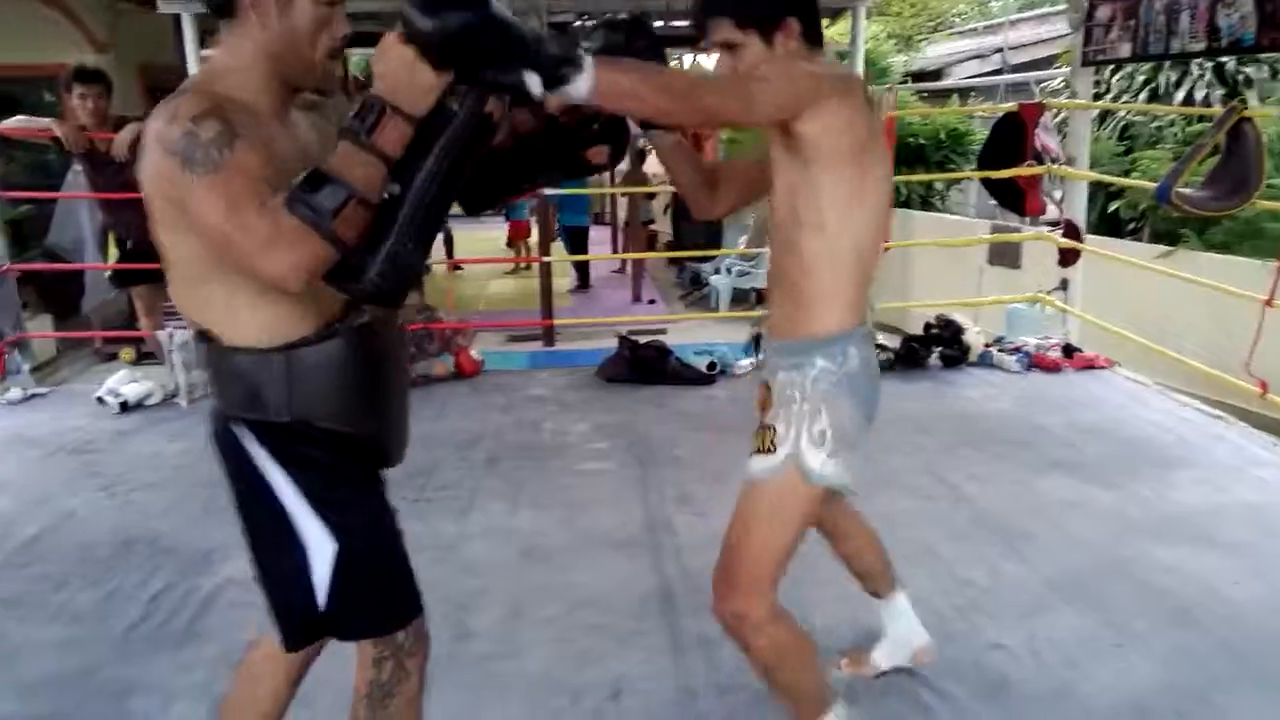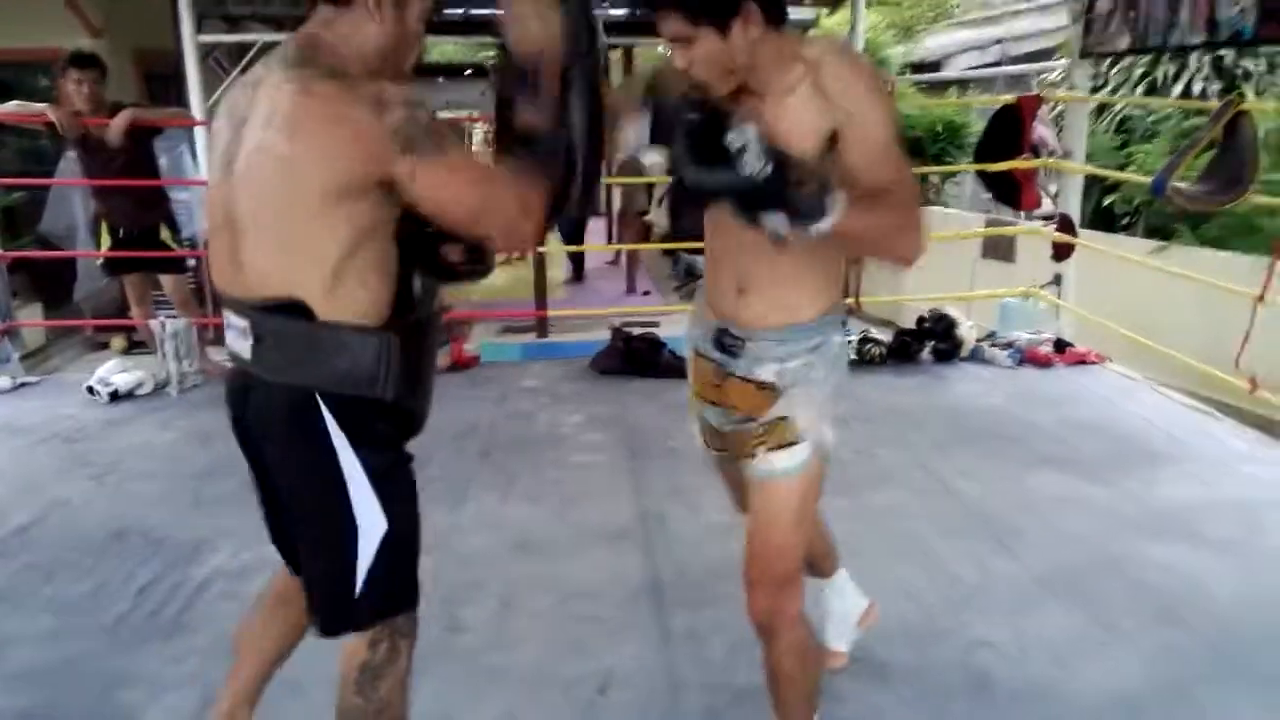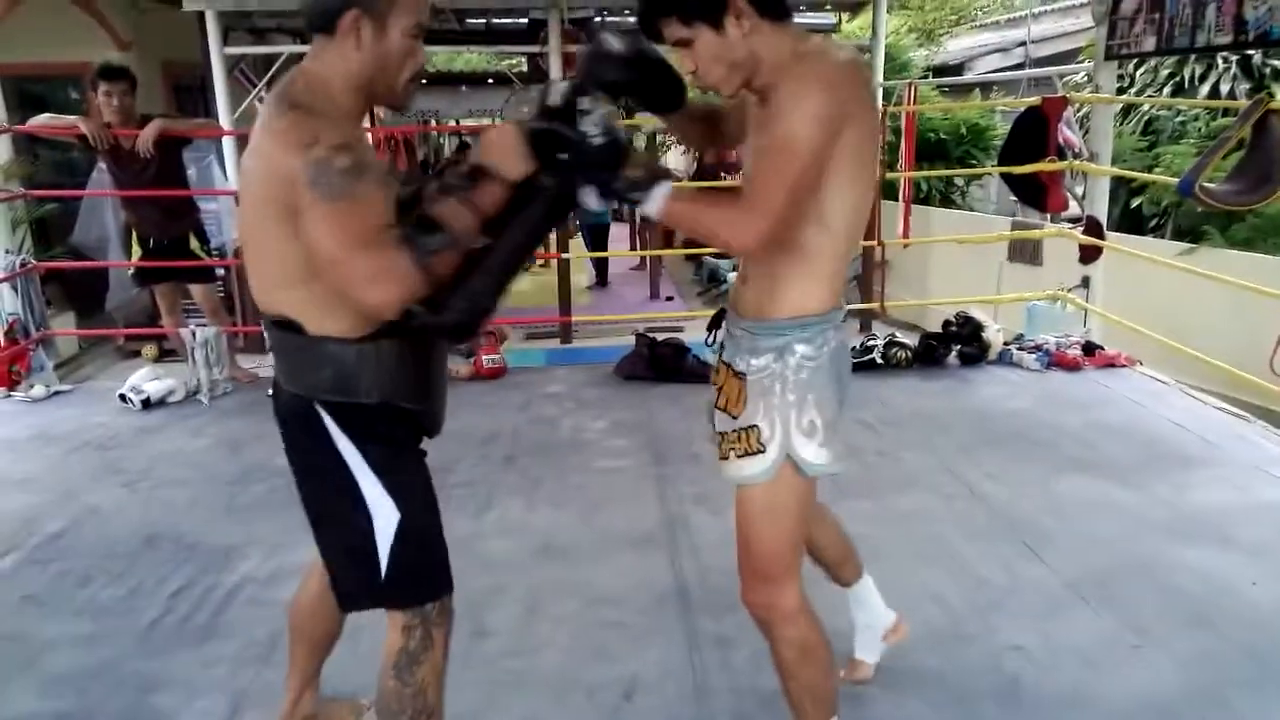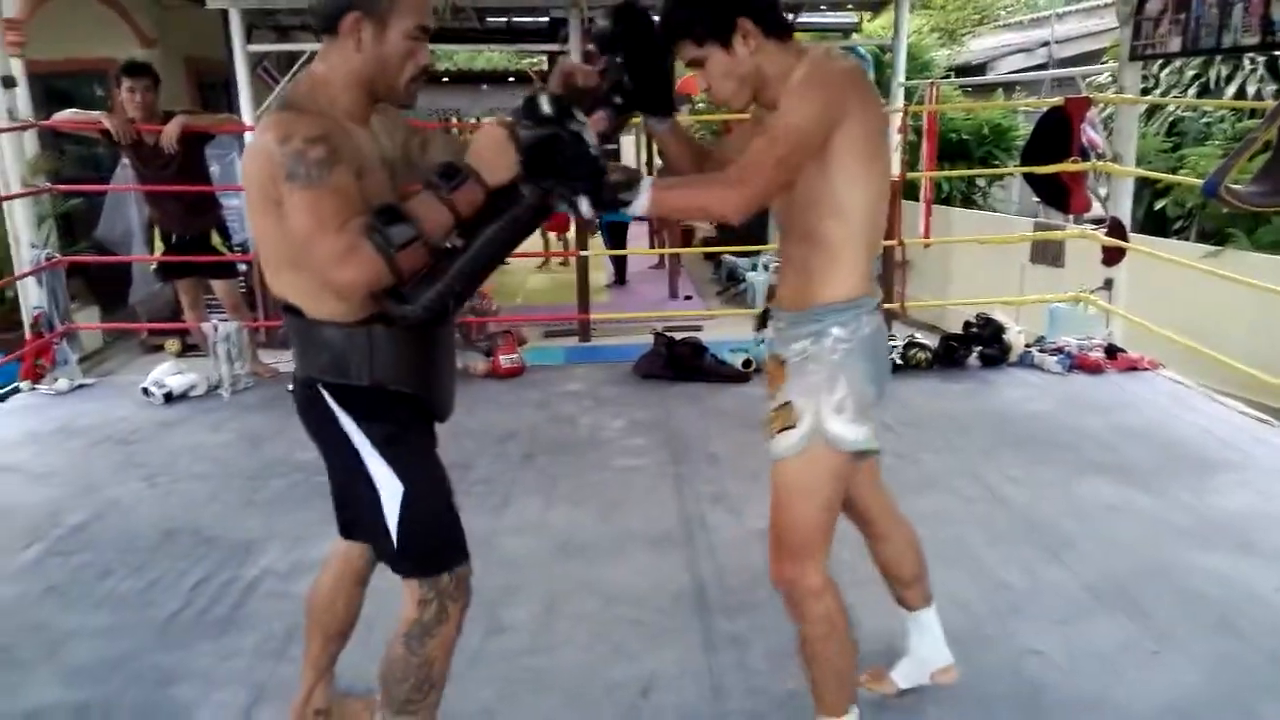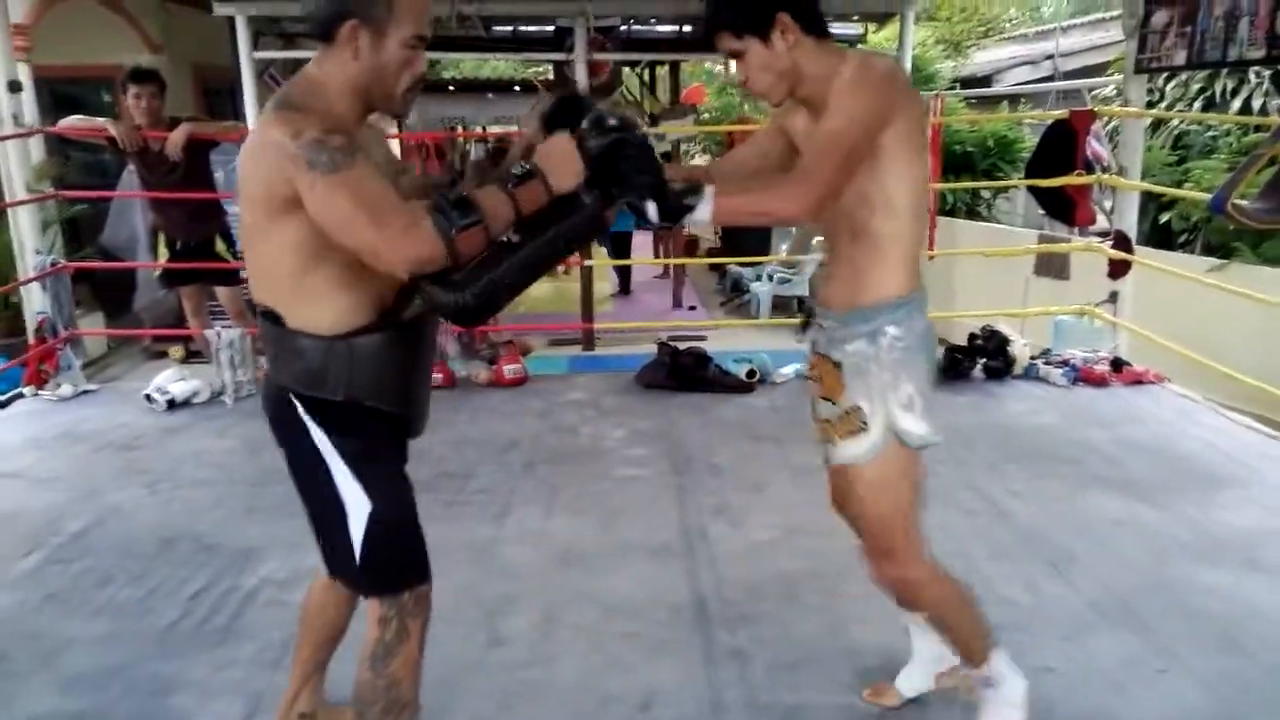
dt=0.3s
person 1, frame 1
left shoulder: (286, 123)
right shoulder: (196, 124)
right elbow: (290, 254)
left wrist: (554, 149)
right wrist: (393, 114)
left hip: (310, 418)
right hip: (291, 430)
left knee: (303, 627)
right knee: (394, 638)
person 1, frame 2
left shoulder: (259, 91)
right shoulder: (375, 106)
right elbow: (517, 221)
right wrist: (542, 72)
left hip: (269, 384)
right hip: (330, 399)
left knee: (310, 570)
right knee: (380, 617)
person 1, frame 3
left shoulder: (299, 119)
right shoulder: (320, 139)
left elbow: (380, 229)
right elbow: (384, 286)
left wrist: (471, 174)
right wrist: (490, 180)
left hip: (325, 392)
right hip: (353, 404)
left knee: (346, 555)
right knee: (419, 607)
person 1, frame 4
left shoulder: (375, 122)
right shoulder: (298, 134)
left elbow: (447, 165)
right elbow: (352, 263)
left wrist: (528, 126)
right wrist: (474, 178)
left hip: (370, 380)
right hip: (358, 389)
left knee: (363, 542)
right knee: (438, 582)
person 1, frame 5
left shoulder: (347, 129)
right shoulder: (302, 134)
left elbow: (420, 204)
right elbow: (404, 244)
left wrist: (527, 154)
right wrist: (539, 183)
left hip: (344, 389)
right hip: (335, 399)
left knee: (356, 561)
right knee: (400, 596)
person 2, frame 1
left shoulder: (817, 89)
right shoulder: (797, 120)
left elbow: (686, 100)
right elbow: (710, 197)
left wrist: (551, 68)
right wrist: (653, 118)
left hip: (820, 372)
right hip: (804, 364)
left knee: (740, 598)
right knee: (821, 506)
right ankle: (905, 634)
person 2, frame 2
left shoulder: (838, 82)
right shoulder: (712, 82)
left elbow: (904, 237)
left wrist: (804, 198)
left hip: (797, 358)
right hip: (716, 344)
left knee: (769, 594)
right knee: (761, 509)
right ankle: (843, 606)
person 2, frame 3
left shoulder: (822, 77)
right shoulder: (764, 87)
left elbow: (751, 228)
right elbow: (715, 129)
left wrist: (633, 184)
right wrist: (664, 96)
left hip: (789, 355)
right hip: (744, 340)
left knee: (769, 588)
right knee: (785, 510)
right ankle: (873, 617)
person 2, frame 4
left shoulder: (827, 81)
right shoulder: (779, 109)
left elbow: (740, 195)
right elbow: (710, 171)
left wrist: (620, 190)
right wrist: (656, 104)
left hip: (831, 341)
right hip: (804, 336)
left knee: (797, 566)
right knee: (864, 502)
right ankle: (931, 651)
person 2, frame 5
left shoulder: (868, 81)
right shoulder: (797, 115)
left elbow: (802, 200)
right elbow: (726, 179)
left wrist: (679, 198)
left hip: (879, 339)
right hip: (836, 337)
left knee: (896, 561)
right knee: (853, 505)
right ankle: (931, 655)
person 3, frame 1
left shoulder: (132, 128)
right shoulder: (74, 137)
left wrist: (137, 128)
right wrist: (54, 125)
right hip: (123, 237)
right knee: (146, 309)
person 3, frame 2
left shoulder: (129, 117)
right shoulder: (67, 122)
left elbow: (183, 117)
left wrist: (132, 113)
right wrist: (48, 109)
left hip: (154, 221)
right hip: (116, 225)
left knee: (180, 296)
right knee: (137, 298)
left ankle: (199, 356)
person 3, frame 3
left shoulder: (159, 128)
right shoulder: (98, 134)
left elbow: (213, 128)
right elbow: (34, 124)
left wrist: (161, 124)
right wrist: (80, 121)
left hip: (184, 231)
right hip: (145, 236)
left knee: (211, 305)
right knee: (168, 308)
left ankle: (232, 365)
person 3, frame 4
left shoulder: (182, 124)
right shoulder: (121, 130)
left elbow: (233, 123)
right elbow: (59, 119)
left wrist: (184, 120)
right wrist: (103, 117)
left hip: (206, 227)
right hip: (168, 231)
left knee: (232, 301)
right knee: (190, 303)
left ankle: (253, 360)
person 3, frame 5
left shoulder: (189, 129)
right shoulder: (127, 137)
left elbow: (239, 131)
right elbow: (64, 126)
left wrist: (189, 128)
right wrist: (109, 124)
left hip: (210, 233)
right hip: (172, 238)
left knee: (235, 307)
right knee: (193, 310)
